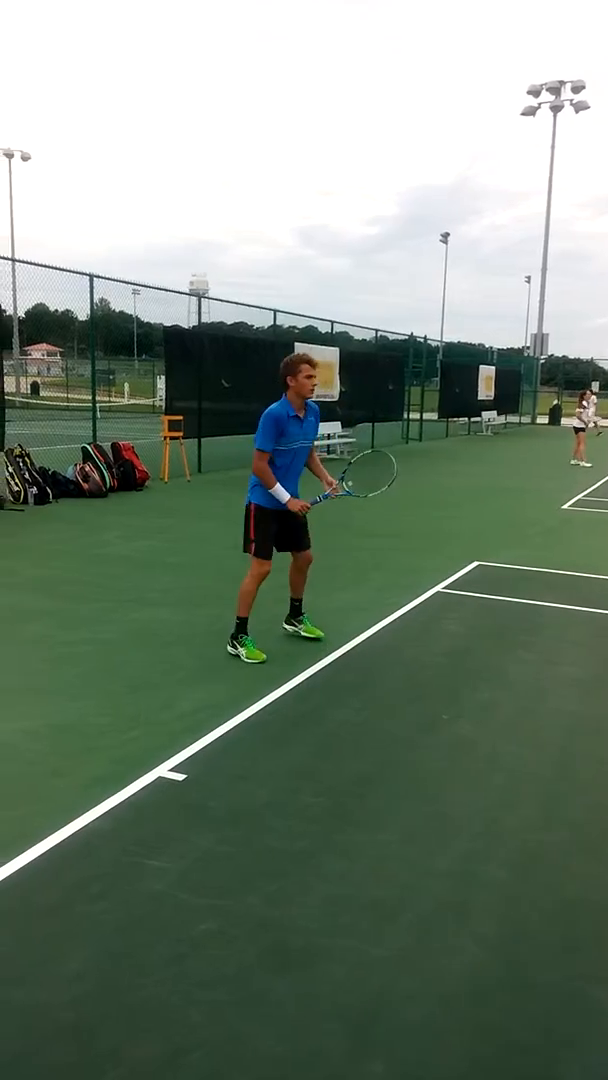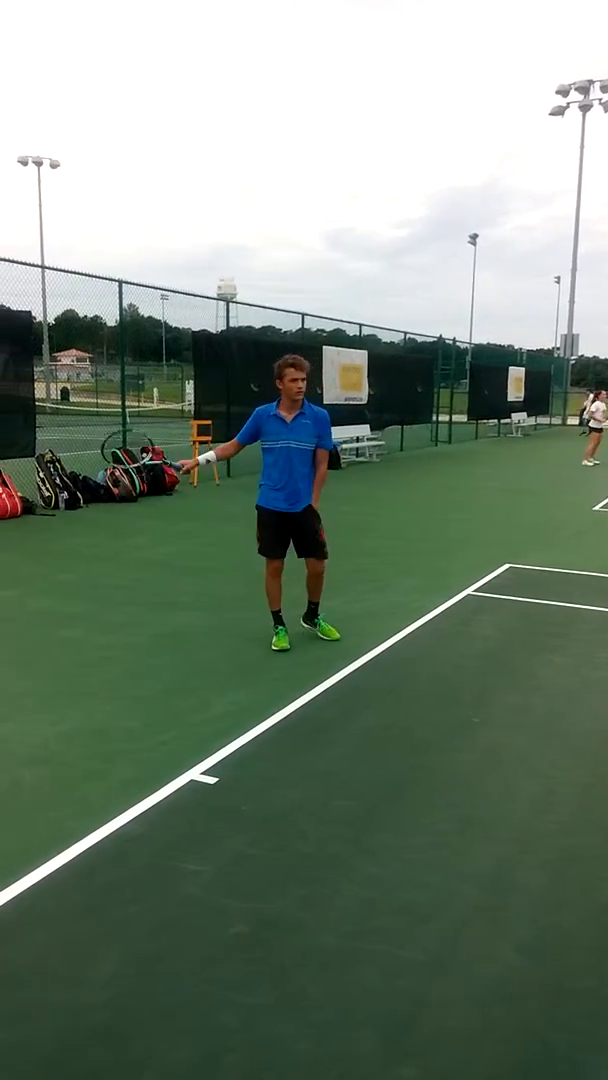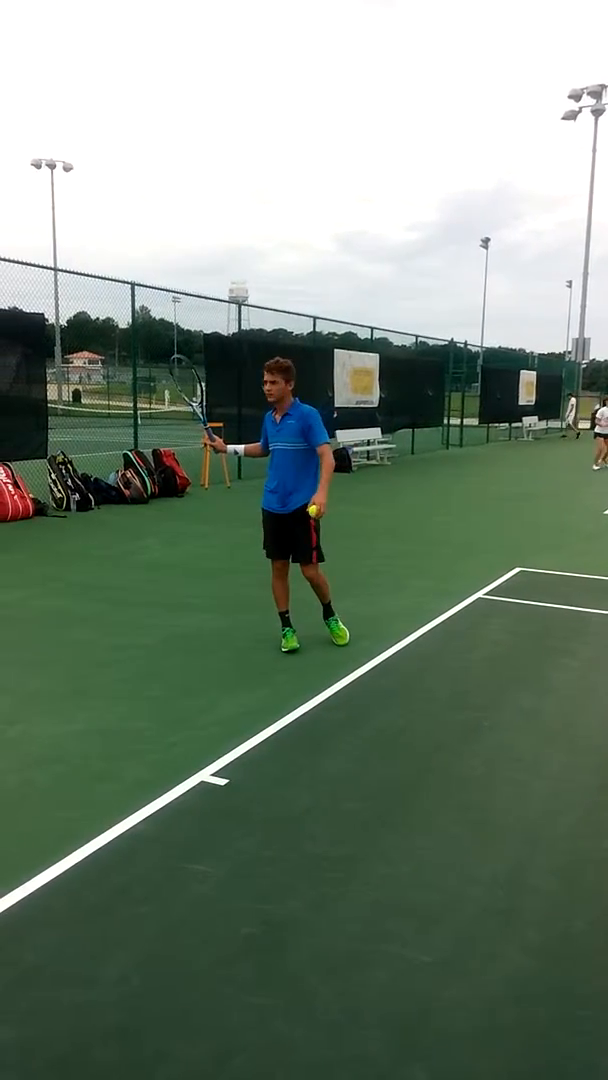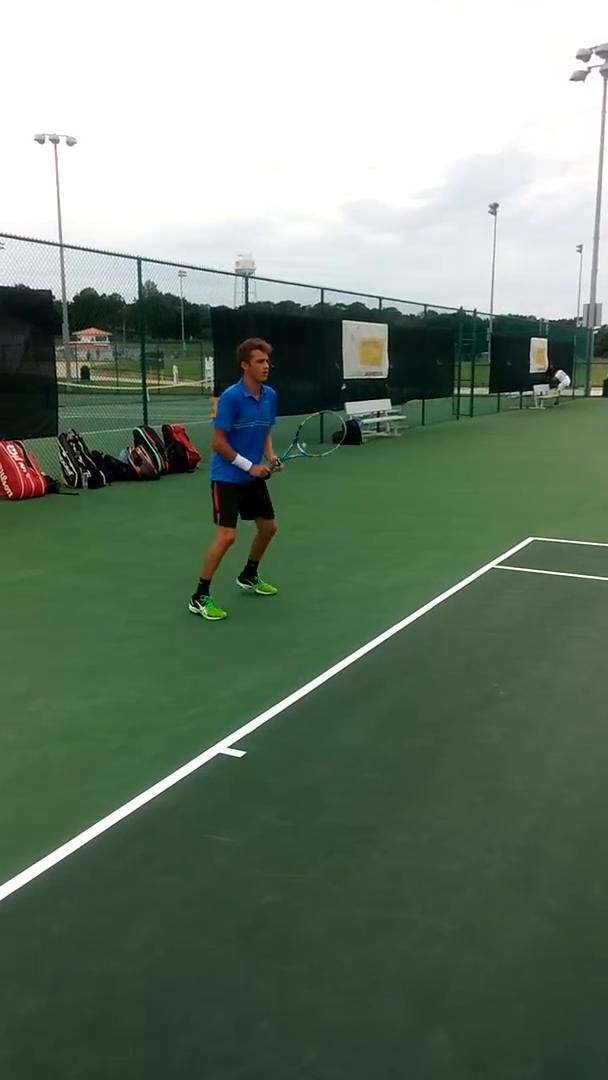
dt=1s
person 1, frame 1
left shoulder: (313, 412)
right shoulder: (274, 414)
right elbow: (259, 466)
left wrist: (326, 478)
right wrist: (288, 499)
left hip: (290, 502)
right hip: (265, 503)
left knee: (304, 558)
right knee: (260, 568)
left ankle: (295, 617)
right ankle: (238, 636)
person 1, frame 2
left shoulder: (319, 417)
right shoulder: (262, 415)
left elbow: (322, 465)
right elbow: (234, 446)
left wrist: (313, 502)
right wrist: (199, 460)
left hip: (304, 506)
right hip: (271, 506)
left knee: (317, 565)
right knee: (274, 566)
left ankle: (313, 616)
right ankle: (279, 626)
person 1, frame 3
left shoulder: (308, 415)
right shoulder: (269, 418)
left elbow: (327, 456)
left wrist: (321, 492)
right wrist: (227, 448)
left hip: (302, 507)
right hip: (273, 506)
left knee: (310, 570)
right knee: (279, 567)
left ankle: (330, 617)
right ankle: (287, 628)
person 1, frame 4
left shoulder: (270, 395)
right shoulder: (231, 397)
right elbow: (218, 442)
left wrist: (270, 457)
right wrist: (249, 466)
left hip: (253, 475)
right hip: (227, 476)
left knee: (269, 527)
right knee: (227, 535)
left ankle: (249, 575)
right ankle: (200, 596)
